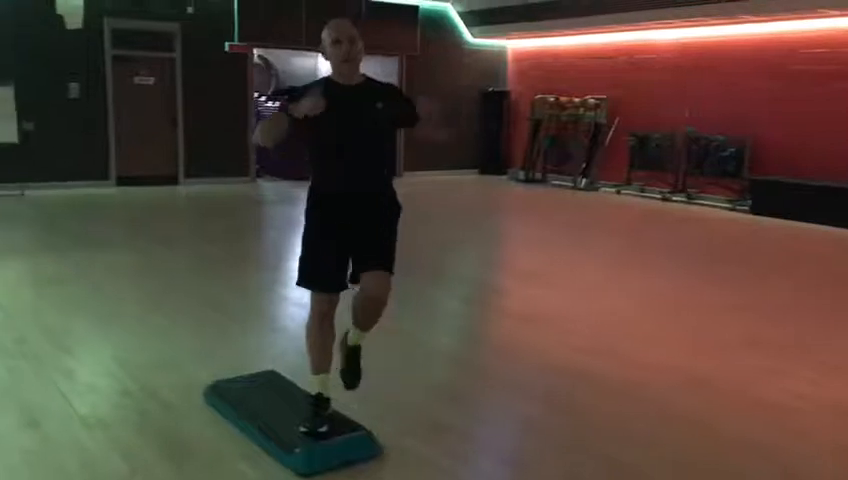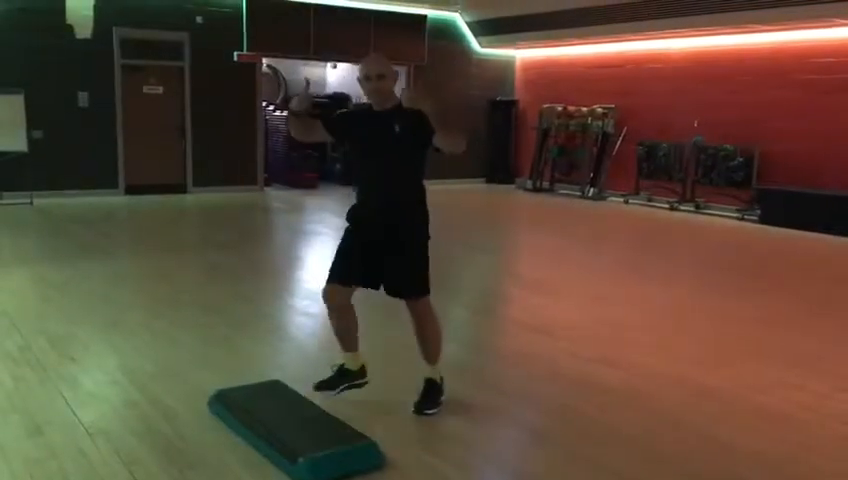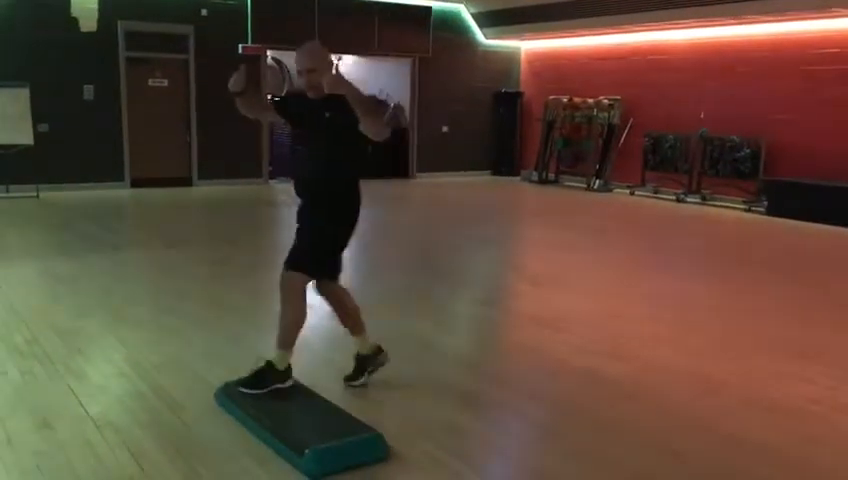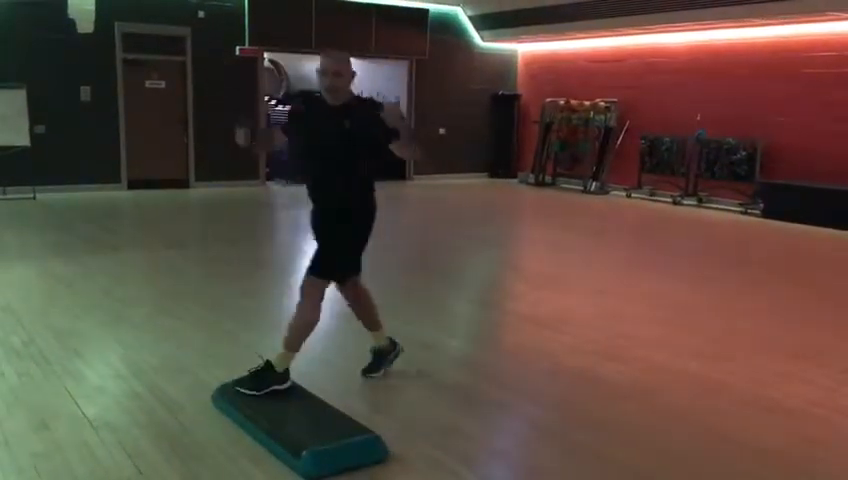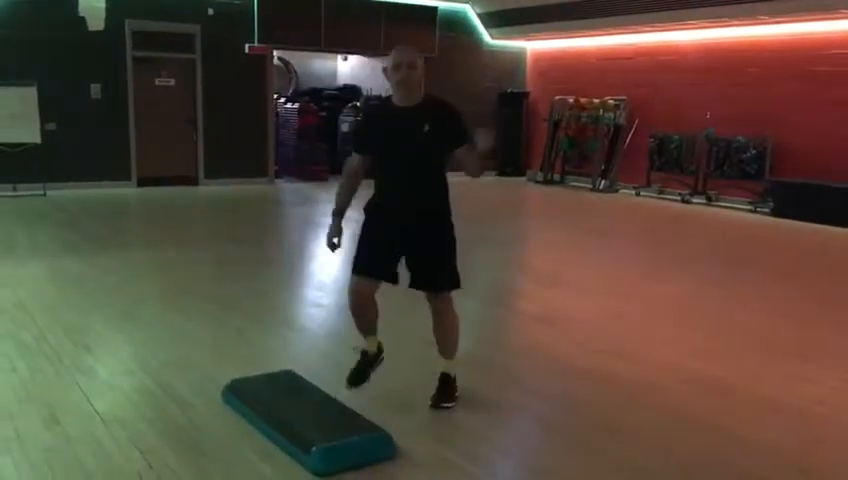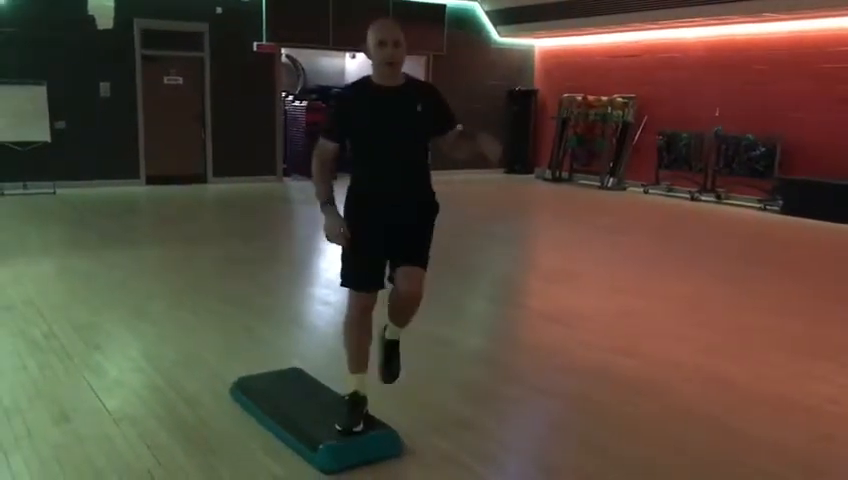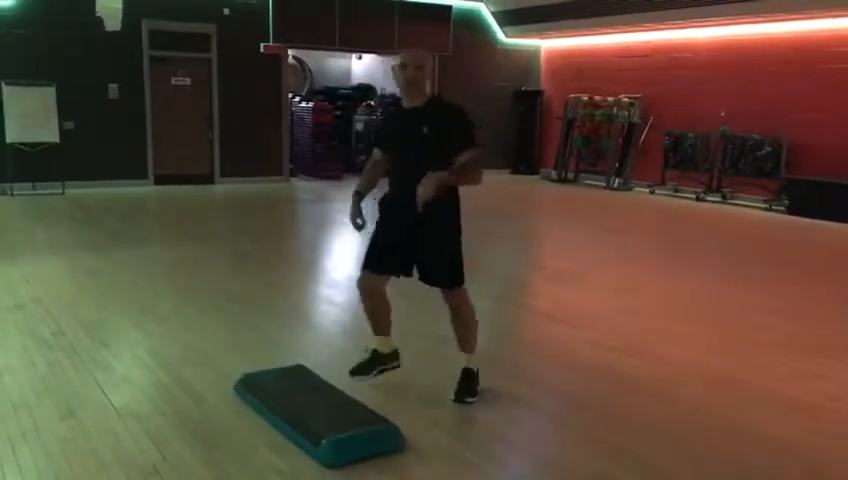
dt=0.7s
person 1, frame 1
left shoulder: (387, 95)
right shoulder: (311, 95)
right elbow: (264, 139)
right wrist: (296, 114)
left hip: (377, 208)
right hip: (327, 210)
left knee: (376, 290)
right knee: (322, 302)
left ankle: (353, 341)
right ankle: (320, 396)
person 1, frame 2
left shoulder: (415, 117)
right shoulder: (354, 119)
left elbow: (456, 147)
right elbow: (304, 133)
left wrist: (428, 110)
right wrist: (298, 111)
left hip: (406, 223)
right hip: (365, 219)
left knee: (418, 303)
right knee: (335, 292)
left ankle: (434, 379)
right ankle: (352, 366)
person 1, frame 3
left shoulder: (346, 103)
right shoulder: (299, 102)
left elbow: (380, 132)
right elbow: (258, 110)
left wrist: (350, 92)
right wrist: (238, 91)
left hip: (336, 209)
right hip: (313, 207)
left knee: (292, 282)
right knee: (327, 286)
left ankle: (279, 368)
right ankle: (369, 351)
person 1, frame 4
left shoulder: (368, 113)
right shoulder: (308, 112)
left elbow: (410, 152)
right elbow: (278, 140)
left wrist: (399, 126)
right wrist: (252, 139)
left hip: (352, 215)
right hip: (324, 213)
left knee: (312, 288)
right knee: (348, 282)
left ankle: (278, 370)
right ankle: (386, 345)
person 1, frame 5
left shoulder: (443, 114)
right shoulder: (373, 118)
left elbow: (472, 167)
right elbow: (354, 170)
left wrist: (482, 149)
right wrist: (337, 216)
left hip: (432, 219)
right hip: (383, 215)
left knee: (440, 299)
right knee: (359, 290)
left ankle: (448, 375)
right ankle: (371, 349)
person 1, frame 6
left shoulder: (425, 96)
right shoulder: (350, 99)
left elbow: (453, 143)
right elbow: (323, 157)
left wrist: (479, 144)
right wrist: (329, 209)
left hip: (415, 208)
right hip: (365, 211)
left knee: (409, 287)
right knee: (360, 301)
left ankle: (392, 335)
right ankle: (357, 395)
person 1, frame 7
left shoulder: (450, 116)
right shoulder: (391, 119)
left elbow: (473, 172)
right elbow: (378, 161)
left wrist: (438, 177)
right wrist: (358, 197)
left hip: (438, 216)
right hip: (396, 211)
left knee: (454, 293)
right knee: (369, 283)
left ankle: (470, 369)
right ankle: (385, 351)
